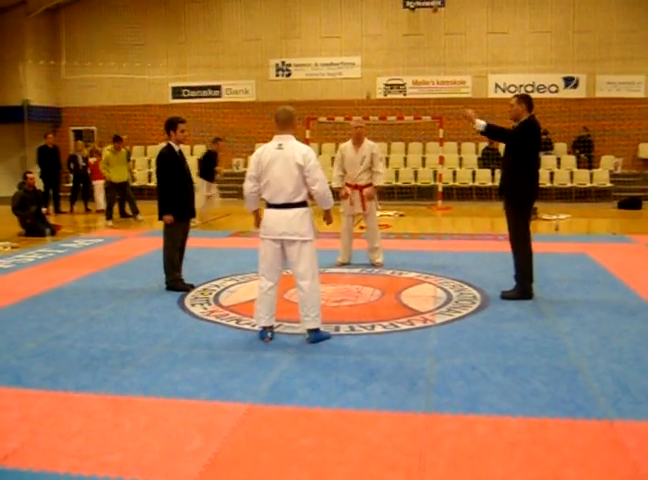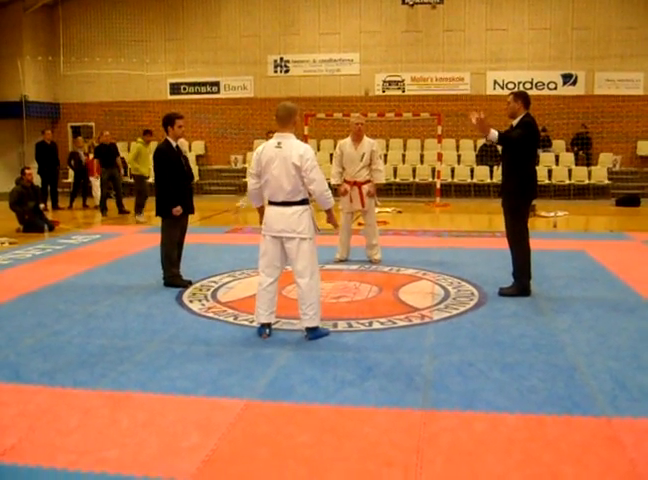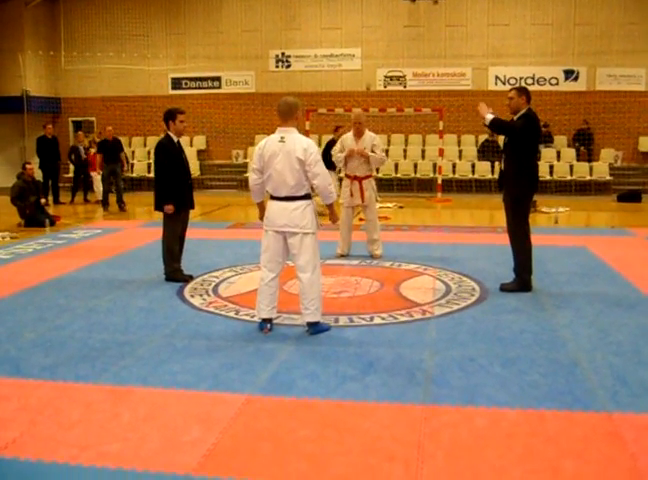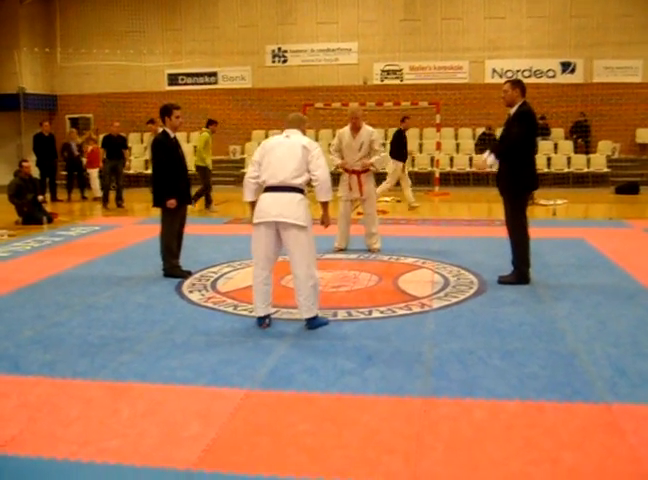
dt=0.5s
person 1, frame 1
left shoulder: (261, 153)
right shoulder: (304, 151)
left elbow: (250, 189)
right elbow: (320, 187)
left wrist: (256, 215)
right wrist: (328, 211)
left hip: (271, 219)
right hip: (298, 219)
left knee: (268, 276)
right knee: (306, 276)
left ankle: (266, 327)
right ankle: (313, 329)
person 1, frame 2
left shoulder: (261, 150)
right shoulder: (302, 150)
left elbow: (253, 187)
right elbow: (317, 186)
left wrist: (261, 212)
right wrist: (330, 213)
left hip: (272, 216)
right hip: (297, 216)
left knee: (268, 272)
right knee: (306, 273)
left ankle: (264, 324)
right ankle: (311, 326)
person 1, frame 3
left shoulder: (264, 145)
right shoulder: (306, 144)
left elbow: (255, 181)
right elbow: (321, 181)
left wrist: (261, 207)
right wrist: (332, 208)
left hip: (275, 211)
right hip: (300, 211)
left knee: (269, 267)
right knee: (308, 268)
left ankle: (265, 319)
right ankle: (312, 321)
person 1, frame 4
left shoulder: (267, 143)
right shoulder: (309, 144)
left elbow: (251, 178)
right elbow: (321, 178)
left wrist: (253, 209)
right wrist: (325, 211)
left hip: (266, 203)
right hip: (293, 204)
left knee: (262, 264)
right knee: (303, 265)
left ankle: (263, 315)
right ankle: (310, 316)
person 2, frame 1
left shoulder: (530, 126)
right shoulder: (524, 127)
left elbow: (507, 134)
right elbow: (506, 135)
left wrist: (478, 122)
right wrist: (478, 122)
left hip: (521, 191)
right hip: (517, 190)
left knee: (520, 238)
right knee: (519, 238)
left ankle: (524, 287)
right ankle: (524, 285)
person 2, frame 2
left shoulder: (527, 125)
right shoulder: (519, 125)
left elbow: (513, 140)
right elbow: (506, 138)
left wrist: (489, 132)
right wrist: (485, 129)
left hip: (520, 189)
right hip: (515, 188)
left knee: (518, 236)
right knee: (517, 235)
left ankle: (522, 284)
right ankle: (521, 282)
person 2, frame 3
left shoulder: (529, 119)
right shoulder: (520, 120)
left elbow: (509, 128)
left wrist: (488, 116)
right wrist: (488, 116)
left hip: (521, 183)
right hip: (515, 182)
left knee: (519, 231)
right knee: (518, 231)
left ankle: (523, 280)
right ankle: (522, 277)
person 2, frame 4
left shoulder: (524, 114)
right shoulder: (517, 114)
left elbow: (514, 142)
right elbow: (506, 140)
left wrist: (491, 159)
right wrist: (490, 154)
left hip: (518, 178)
right hip: (514, 177)
left knee: (516, 225)
right knee: (516, 224)
left ankle: (521, 272)
right ankle: (520, 270)
person 3, frame 1
left shoulder: (178, 153)
right shoulder: (165, 155)
right elbow: (164, 186)
left wrist: (189, 208)
right wrist: (166, 211)
left hip: (183, 208)
right hip: (174, 210)
left knee: (180, 246)
right knee: (172, 246)
left ankle: (177, 278)
right ankle: (172, 280)
person 3, frame 2
left shoulder: (177, 149)
right shoulder: (162, 150)
right elbow: (163, 181)
left wrist: (184, 202)
right wrist: (173, 204)
left hip: (181, 203)
right hip: (172, 205)
left knee: (178, 241)
right knee: (170, 241)
left ankle: (175, 275)
right ankle: (170, 277)
person 3, frame 3
left shoulder: (176, 144)
right shoulder: (164, 145)
right elbow: (163, 176)
left wrist: (186, 198)
right wrist: (167, 201)
left hip: (182, 199)
right hip: (172, 200)
left knee: (179, 236)
right knee: (171, 236)
left ankle: (176, 269)
right ankle: (171, 271)
person 3, frame 4
left shoulder: (172, 139)
right shoulder: (160, 141)
right elbow: (161, 171)
left wrist: (182, 193)
right wrist: (169, 196)
left hip: (179, 194)
right hip: (171, 196)
left knee: (177, 232)
right knee: (169, 232)
left ankle: (174, 265)
right ankle: (170, 267)
person 4, frame 1
left shoulder: (372, 147)
right shoulder: (343, 148)
left elbow: (378, 169)
right elbow: (338, 170)
left wrist: (374, 188)
right wrist: (340, 188)
left hip: (366, 191)
right hip: (349, 191)
left knee: (372, 226)
right knee: (346, 226)
left ankle: (376, 257)
right ankle: (344, 257)
person 4, frame 2
left shoulder: (371, 144)
right shoulder: (342, 145)
left elbow: (377, 167)
right elbow: (336, 167)
left wrist: (374, 185)
right wrist: (339, 185)
left hip: (365, 188)
right hip: (348, 188)
left knee: (370, 223)
right knee: (345, 223)
left ankle: (374, 254)
right ankle: (342, 254)
person 4, frame 3
left shoulder: (373, 138)
right shoulder: (344, 138)
left elbow: (382, 158)
right elbow: (335, 157)
left wrist: (367, 155)
right wrist: (345, 155)
left hip: (366, 183)
right hip: (349, 183)
left knee: (371, 217)
right knee: (345, 217)
left ankle: (375, 249)
right ankle: (343, 249)
person 4, frame 4
left shoulder: (371, 132)
right shoulder: (341, 133)
left elbow: (379, 153)
right elbow: (334, 151)
left wrist: (370, 162)
right wrist: (338, 163)
left hip: (365, 177)
right hip: (347, 176)
left knee: (370, 211)
right knee: (344, 211)
left ankle: (373, 243)
right ankle: (341, 243)
